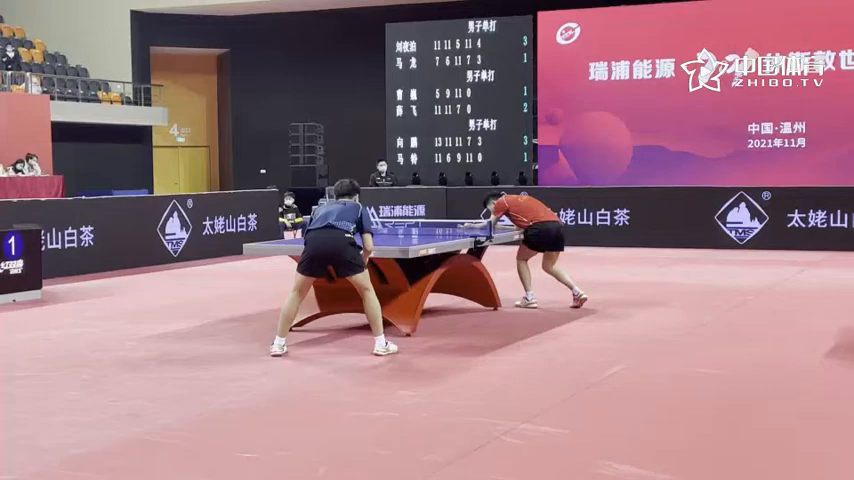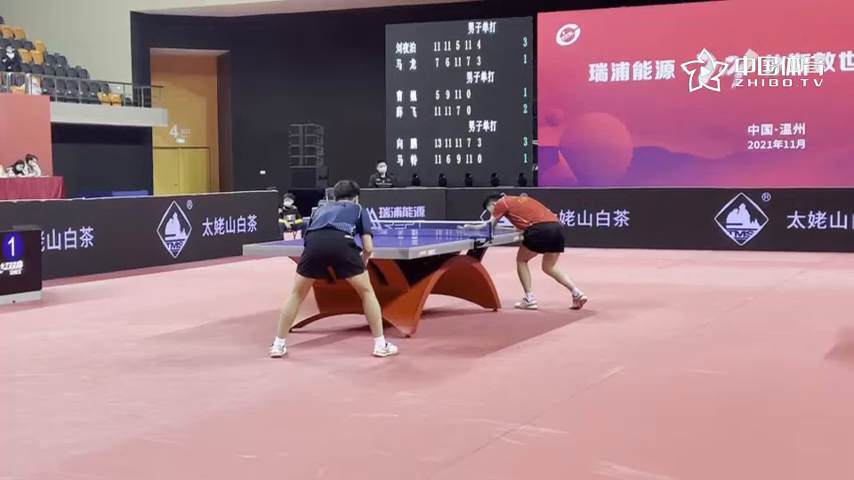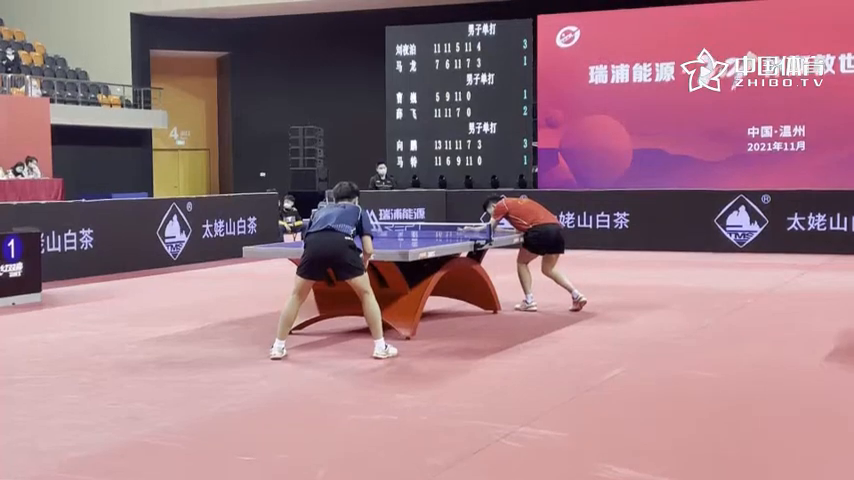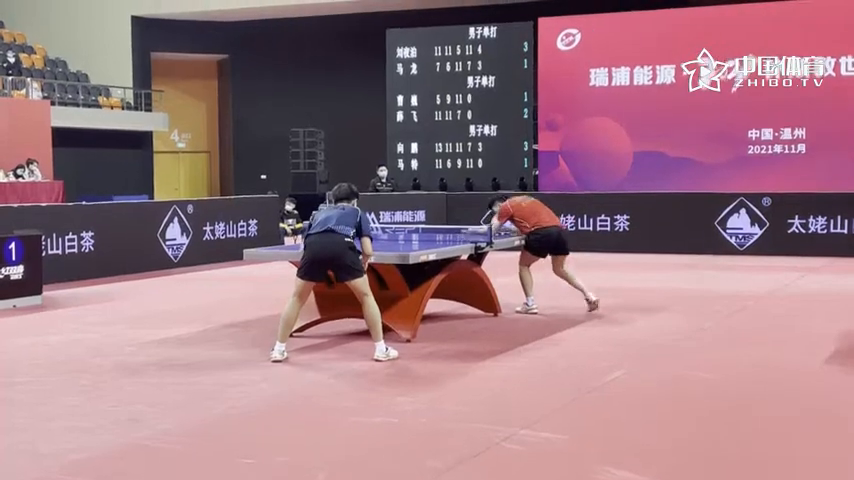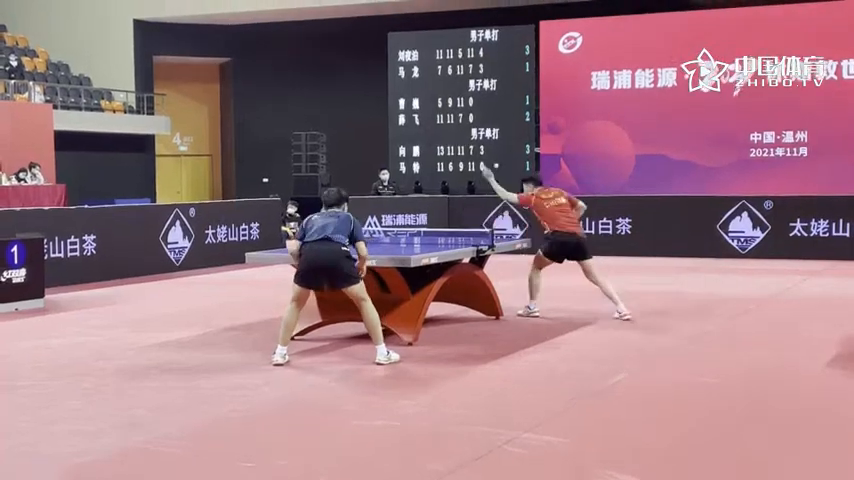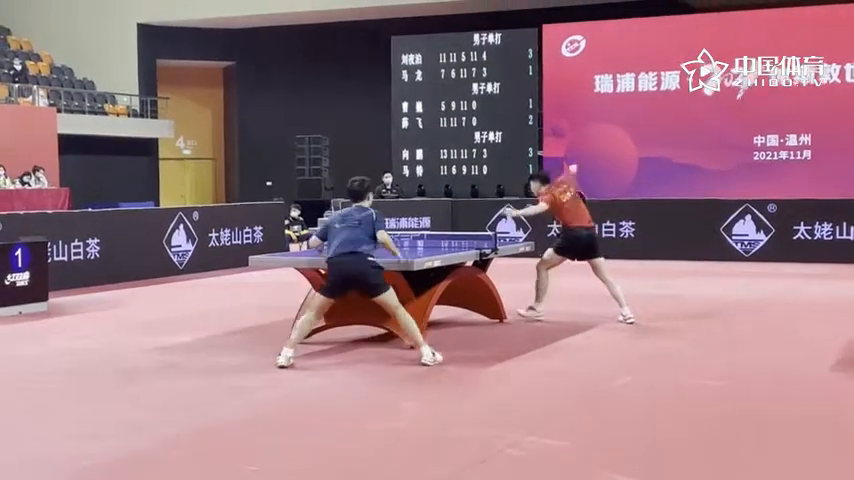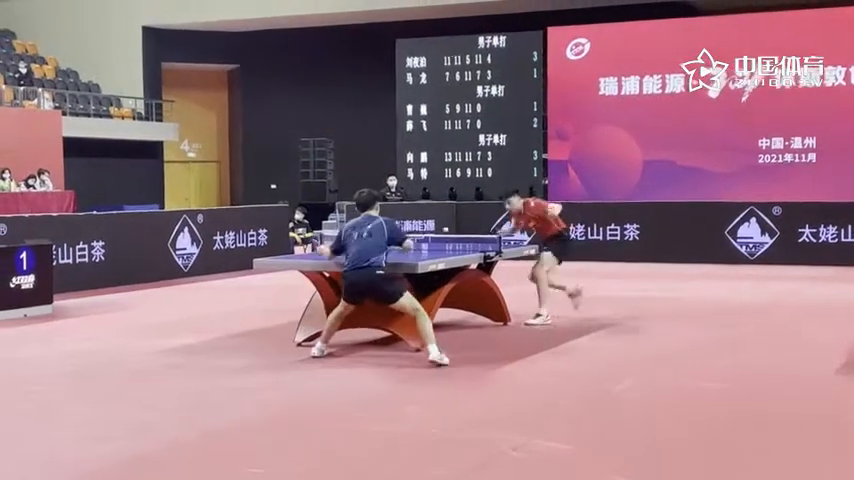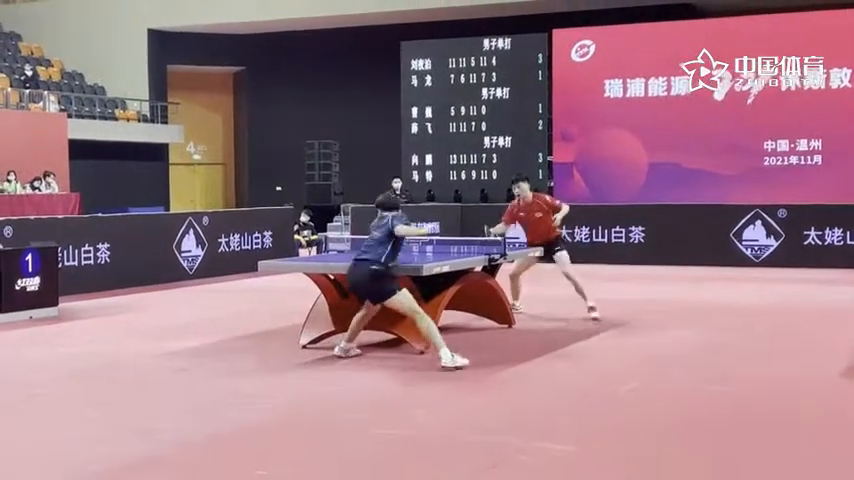
dt=0.4s
person 1, frame 1
left shoulder: (321, 208)
right shoulder: (358, 208)
left elbow: (311, 235)
right elbow: (369, 246)
left wrist: (325, 264)
right wrist: (362, 263)
left hip: (314, 241)
right hip: (342, 241)
left knee: (297, 293)
right knee: (367, 290)
left ankle: (278, 344)
right ankle: (381, 343)
person 1, frame 2
left shoulder: (321, 209)
right shoulder: (358, 209)
left elbow: (310, 236)
right elbow: (368, 248)
left wrist: (323, 266)
right wrist: (361, 265)
left hip: (314, 243)
right hip: (341, 243)
left knee: (297, 294)
right knee: (367, 291)
left ankle: (278, 345)
right ankle: (381, 345)
person 1, frame 3
left shoulder: (321, 211)
right shoulder: (358, 211)
left elbow: (308, 239)
right elbow: (368, 249)
left wrist: (323, 266)
right wrist: (362, 265)
left hip: (314, 245)
right hip: (341, 245)
left knee: (297, 296)
right knee: (366, 294)
left ankle: (278, 347)
right ankle: (380, 347)
person 1, frame 4
left shoulder: (319, 213)
right shoulder: (356, 213)
left elbow: (305, 244)
right elbow: (368, 250)
left wrist: (322, 265)
right wrist: (362, 266)
left hip: (314, 246)
right hip: (341, 246)
left knee: (297, 298)
right knee: (366, 296)
left ankle: (279, 349)
right ankle: (381, 349)
person 1, frame 5
left shoulder: (311, 219)
right shoulder: (349, 218)
left elbow: (292, 249)
right elbow: (363, 253)
left wrist: (303, 266)
right wrist: (361, 268)
left hip: (309, 255)
right hip: (337, 255)
left knee: (295, 304)
right knee: (364, 302)
left ankle: (280, 353)
right ankle: (382, 352)
person 1, frame 6
left shoulder: (336, 216)
right shoulder: (373, 214)
left elbow: (313, 243)
right elbow: (383, 238)
left wrist: (330, 244)
right wrist: (396, 252)
left hip: (337, 268)
right hip: (364, 266)
left knee: (313, 312)
right knee: (397, 310)
left ankle: (287, 353)
right ankle: (426, 353)
person 1, frame 7
left shoulder: (347, 227)
right shoulder: (385, 223)
left elbow: (330, 253)
right elbow: (408, 245)
left wrist: (322, 248)
right wrist: (403, 244)
left hip: (352, 278)
right hip: (376, 276)
left knee: (342, 310)
right knee: (418, 311)
left ankle: (320, 347)
right ankle: (434, 352)
person 1, frame 8
left shoulder: (376, 223)
right shoulder: (397, 218)
right elbow: (400, 231)
right wrist: (422, 230)
left hip: (355, 272)
right hip: (371, 273)
left knee: (369, 309)
right knee: (417, 312)
left ankle: (345, 346)
right ankle: (444, 355)
person 2, frame 1
left shoulder: (502, 202)
right shoulder: (519, 199)
left wrist: (473, 226)
left hip: (541, 228)
right hip: (556, 226)
left knee: (521, 259)
right knee: (549, 266)
left ankle: (529, 298)
right ankle: (577, 292)
person 2, frame 2
left shoulder: (501, 203)
right shoulder: (517, 200)
left elbow: (490, 226)
left hip: (541, 229)
right hip: (557, 227)
left knee: (521, 260)
right knee: (549, 267)
left ankle: (529, 299)
right ankle: (577, 293)
person 2, frame 3
left shoulder: (501, 205)
right shoulder: (518, 203)
left elbow: (489, 228)
left hip: (541, 231)
right hip: (556, 229)
left knee: (522, 262)
right knee: (548, 269)
left ankle: (529, 301)
right ankle: (577, 295)
person 2, frame 4
left shoulder: (506, 206)
right shoulder: (525, 199)
left elbow: (494, 229)
left hip: (541, 233)
right hip: (560, 231)
left knee: (524, 265)
right knee: (559, 270)
left ankle: (530, 304)
right ankle: (589, 295)
person 2, frame 5
left shoulder: (532, 198)
right shoulder: (561, 193)
left elbow: (506, 196)
right elbow: (582, 207)
left wrist: (491, 179)
left hip: (559, 238)
right hip: (578, 237)
left knee: (536, 267)
right knee: (594, 277)
left ankle: (532, 307)
right ankle: (621, 309)
person 2, frame 6
left shoulder: (548, 194)
right shoulder: (564, 183)
left elbow: (541, 208)
right elbow: (572, 169)
left wrist: (517, 213)
left hip: (573, 234)
right hip: (590, 234)
left knee: (542, 266)
right knee: (604, 277)
left ankle: (537, 309)
right ankle: (626, 312)
person 2, frame 7
left shoulder: (532, 205)
right shoulder: (516, 213)
left elbow: (556, 207)
right elbow: (516, 228)
left wrist: (554, 211)
right wrist: (503, 233)
left hip: (559, 238)
right hip: (549, 240)
left knee: (539, 273)
right knee: (534, 276)
left ankle: (543, 314)
right ankle: (572, 291)
person 2, frame 8
left shoulder: (543, 200)
right shoulder: (513, 207)
left elbow: (565, 207)
right elbow: (504, 225)
left wrist: (560, 215)
right wrist: (492, 231)
left hip: (552, 241)
right hip: (533, 244)
left knee: (567, 272)
right knee: (514, 274)
left ankle: (590, 306)
right ankle: (515, 305)
